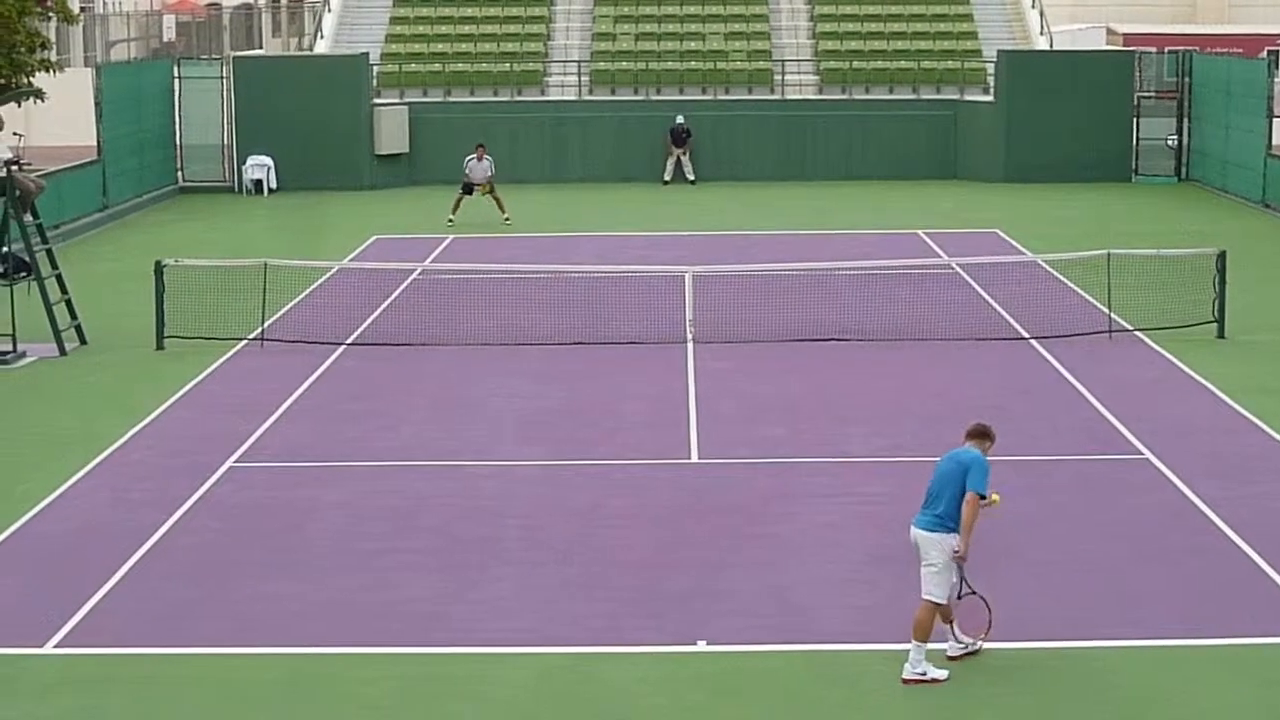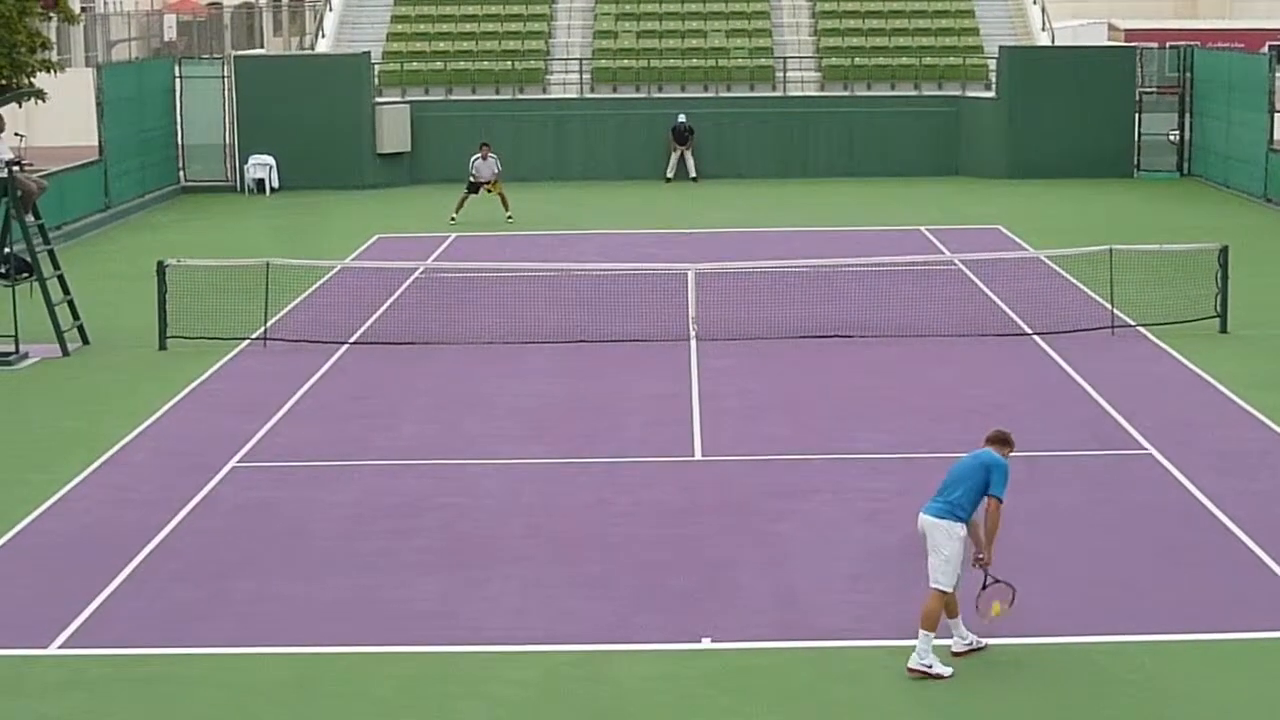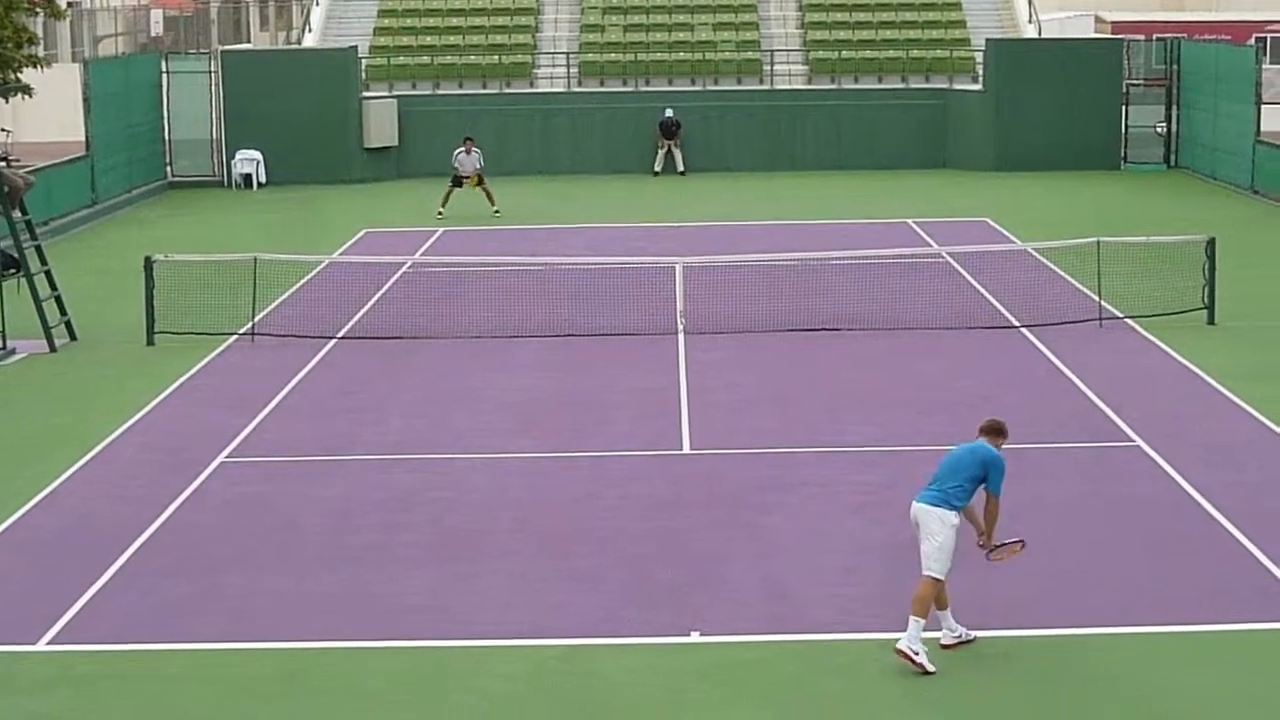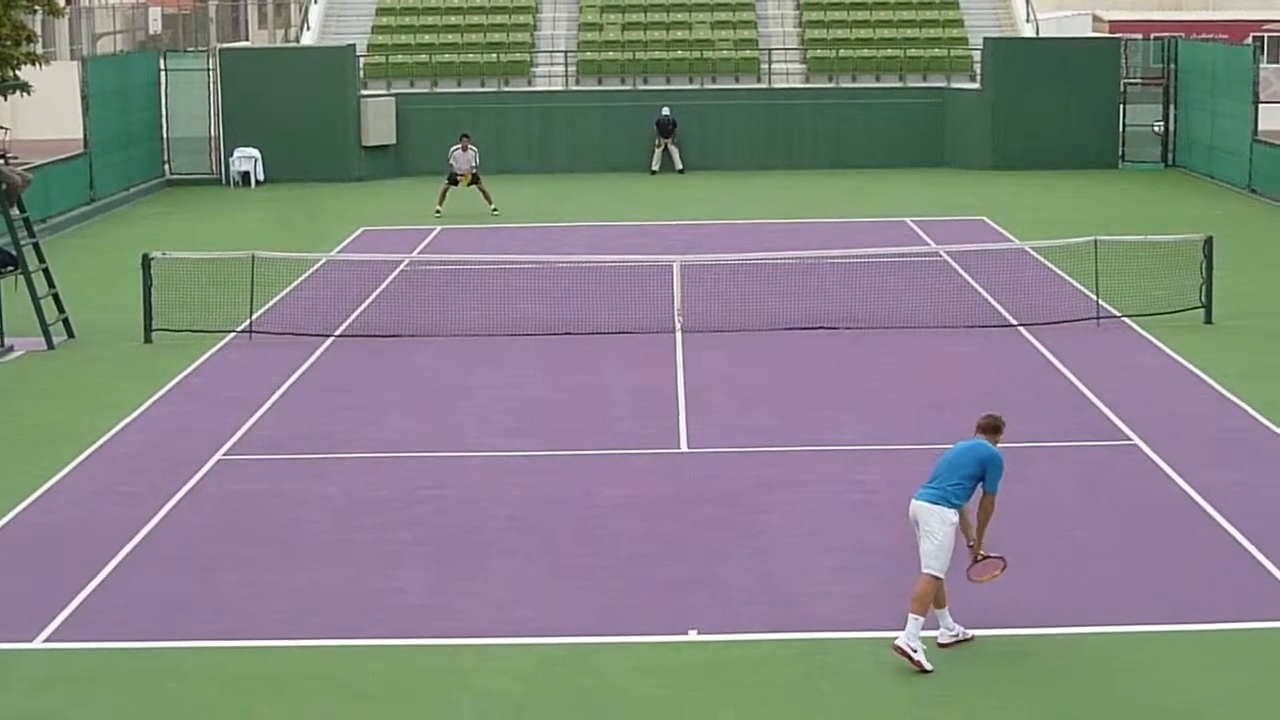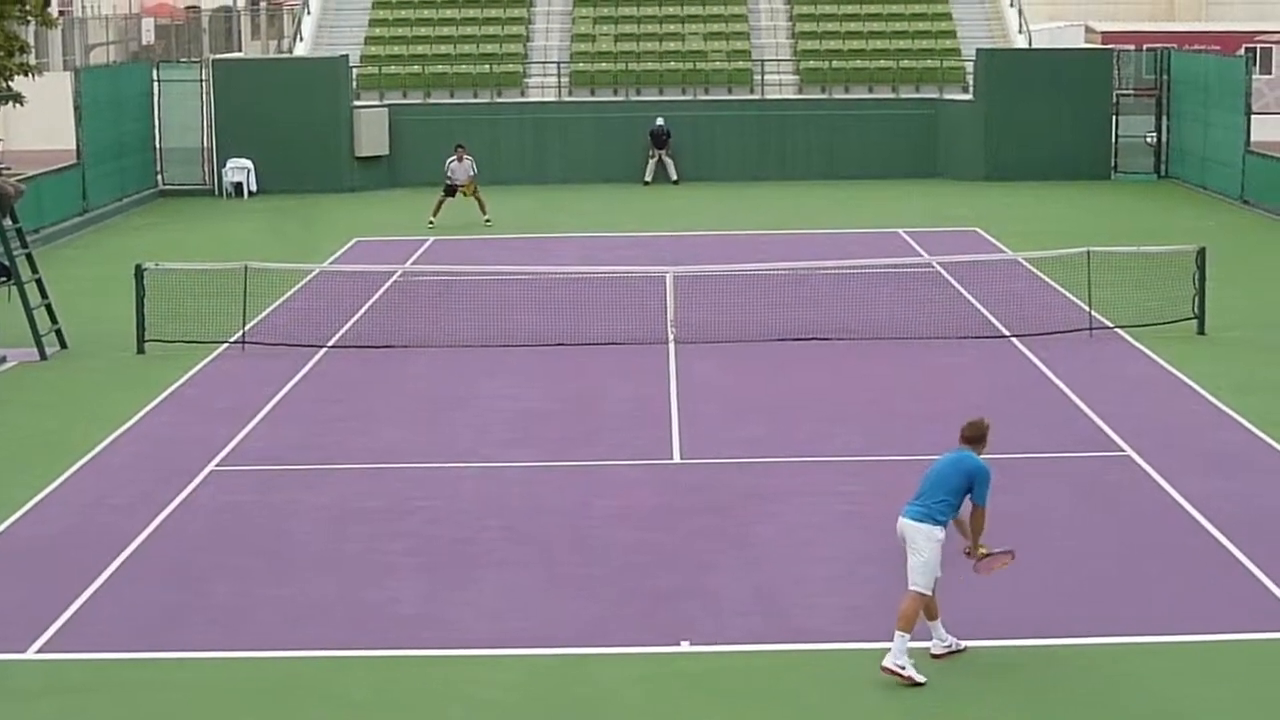
dt=0.3s
person 1, frame 1
left shoulder: (949, 458)
right shoulder: (979, 460)
right elbow: (970, 501)
left wrist: (981, 504)
right wrist: (964, 542)
left hip: (922, 527)
right hip: (938, 535)
left knee: (942, 590)
right knee: (932, 599)
left ankle: (957, 643)
right ankle: (915, 666)
person 1, frame 2
left shoulder: (970, 459)
right shoulder: (999, 463)
right elbow: (993, 508)
left wrist: (979, 547)
right wrist: (988, 550)
left hip: (930, 516)
right hip: (945, 524)
left knee: (948, 583)
right knee: (940, 589)
left ankle: (962, 638)
right ankle: (921, 658)
person 1, frame 3
left shoulder: (962, 450)
right shoulder: (994, 458)
right elbow: (992, 503)
left wrist: (980, 530)
right wrist: (988, 537)
left hip: (921, 505)
right hip: (939, 513)
left knee: (937, 574)
right knee: (932, 577)
left ankle: (951, 631)
right ankle: (911, 641)
person 1, frame 4
left shoulder: (960, 448)
right shoulder: (993, 456)
right elbow: (987, 502)
left wrist: (969, 536)
right wrist: (979, 540)
left hip: (920, 503)
right hip: (938, 512)
left knee: (936, 572)
right knee: (931, 575)
left ankle: (948, 630)
right ankle: (909, 638)
person 1, frame 5
left shoulder: (947, 459)
right shoulder: (979, 468)
right elbow: (978, 513)
left wrist: (967, 536)
right wrist: (975, 544)
left hip: (908, 519)
right hip: (926, 528)
left knee: (927, 585)
right knee: (918, 592)
left ankle: (941, 641)
right ankle: (896, 658)
